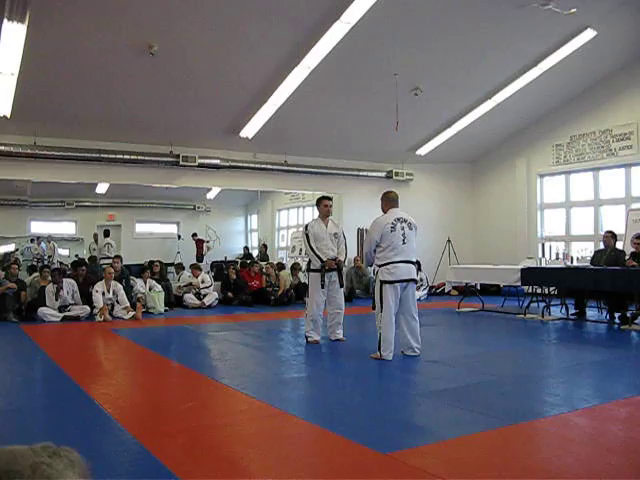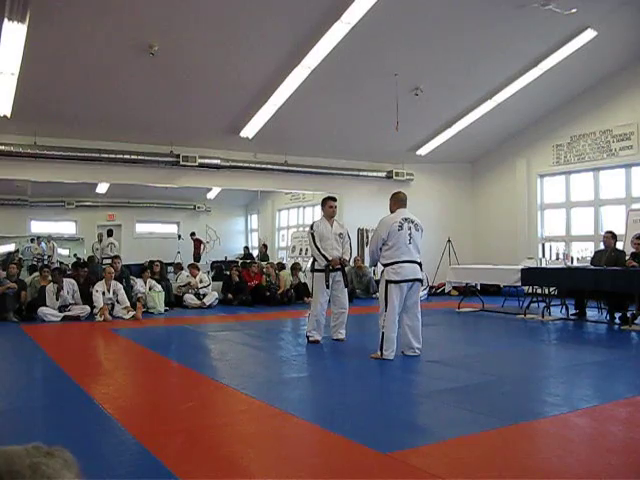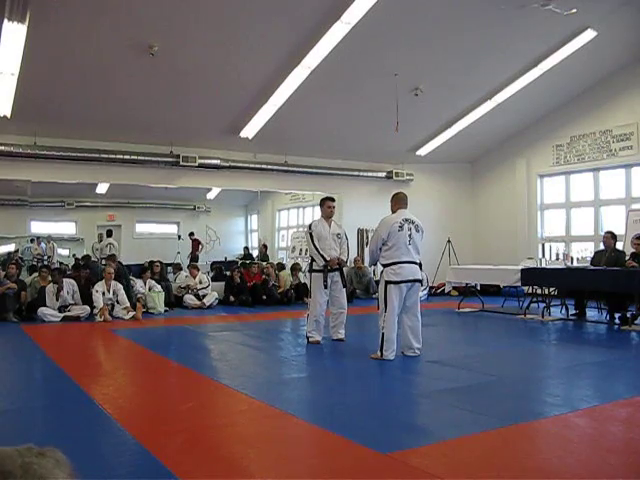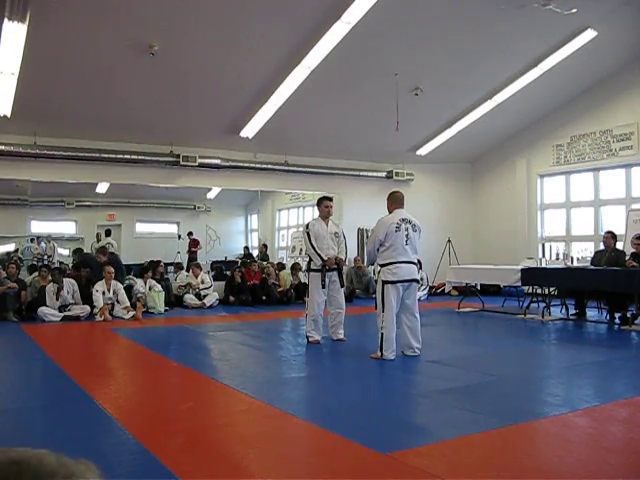
dt=0.3s
person 1, frame 1
left shoulder: (381, 222)
right shoulder: (411, 221)
left elbow: (368, 248)
left wrist: (369, 263)
left hip: (390, 272)
right hip: (409, 270)
left knee: (386, 313)
right knee: (409, 312)
left ankle: (385, 352)
right ankle: (413, 348)
person 1, frame 2
left shoulder: (388, 221)
right shoulder: (417, 222)
left elbow: (374, 246)
left wrist: (374, 262)
left hip: (395, 272)
right hip: (414, 270)
left knee: (390, 312)
right knee: (412, 312)
left ankle: (386, 352)
right ankle: (413, 348)
person 1, frame 3
left shoulder: (388, 221)
right shoulder: (418, 223)
left elbow: (374, 246)
left wrist: (373, 262)
left hip: (394, 272)
right hip: (414, 271)
left knee: (389, 313)
right knee: (412, 312)
left ankle: (386, 352)
right ankle: (413, 348)
person 1, frame 4
left shoulder: (386, 221)
right shoulder: (415, 223)
left elbow: (372, 247)
left wrist: (371, 261)
left hip: (392, 272)
right hip: (411, 271)
left knee: (388, 313)
right knee: (410, 312)
left ankle: (386, 352)
right ankle: (413, 348)
person 2, frame 1
left shoulder: (337, 227)
right shoulder: (310, 226)
left elbow: (342, 245)
right elbow: (310, 248)
left wrist: (340, 259)
right wrist: (324, 261)
left hip: (335, 270)
right hip: (317, 270)
left knee: (337, 304)
right knee: (315, 304)
left ankle: (336, 333)
right ankle: (312, 335)
person 2, frame 2
left shoulder: (342, 228)
right shoulder: (316, 226)
left elbow: (347, 245)
right elbow: (315, 247)
left wrist: (345, 259)
right wrist: (329, 261)
left hip: (339, 270)
right hip: (322, 269)
left knee: (341, 304)
right knee: (319, 304)
left ankle: (338, 333)
right ankle: (313, 334)
person 2, frame 3
left shoulder: (339, 228)
right shoulder: (314, 226)
left elbow: (344, 246)
right elbow: (313, 247)
left wrist: (342, 259)
right wrist: (327, 261)
left hip: (337, 270)
right hip: (320, 270)
left knee: (340, 303)
right knee: (318, 305)
left ankle: (338, 333)
right ankle: (313, 335)
person 2, frame 4
left shoulder: (337, 227)
right shoulder: (311, 226)
left elbow: (342, 245)
right elbow: (311, 247)
left wrist: (341, 258)
right wrist: (325, 260)
left hip: (334, 270)
right hip: (318, 269)
left knee: (338, 303)
right knee: (316, 304)
left ankle: (337, 333)
right ankle: (313, 334)
